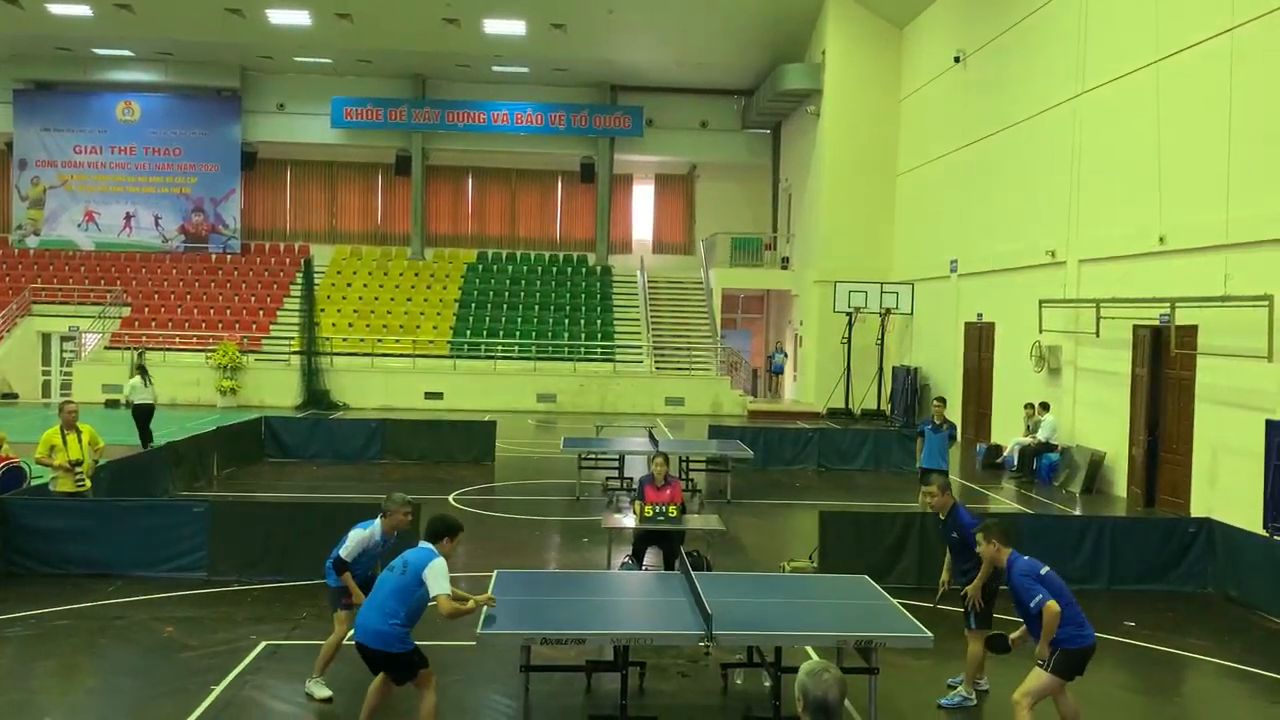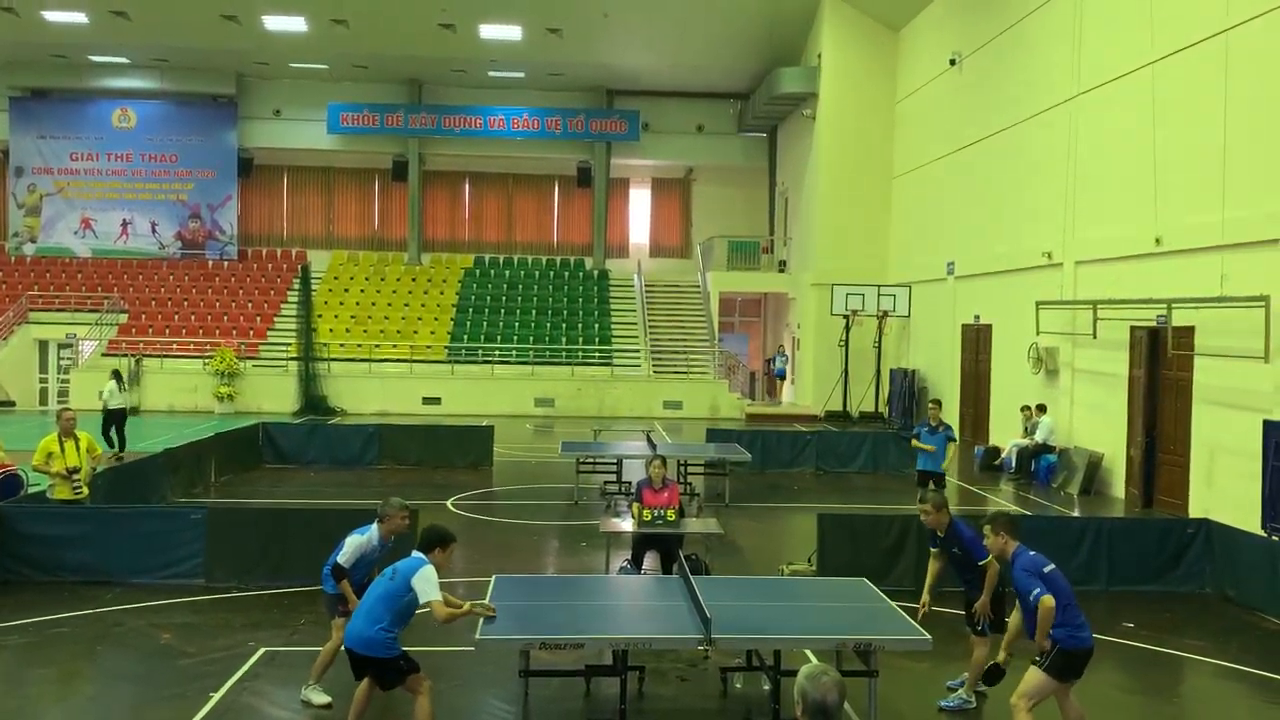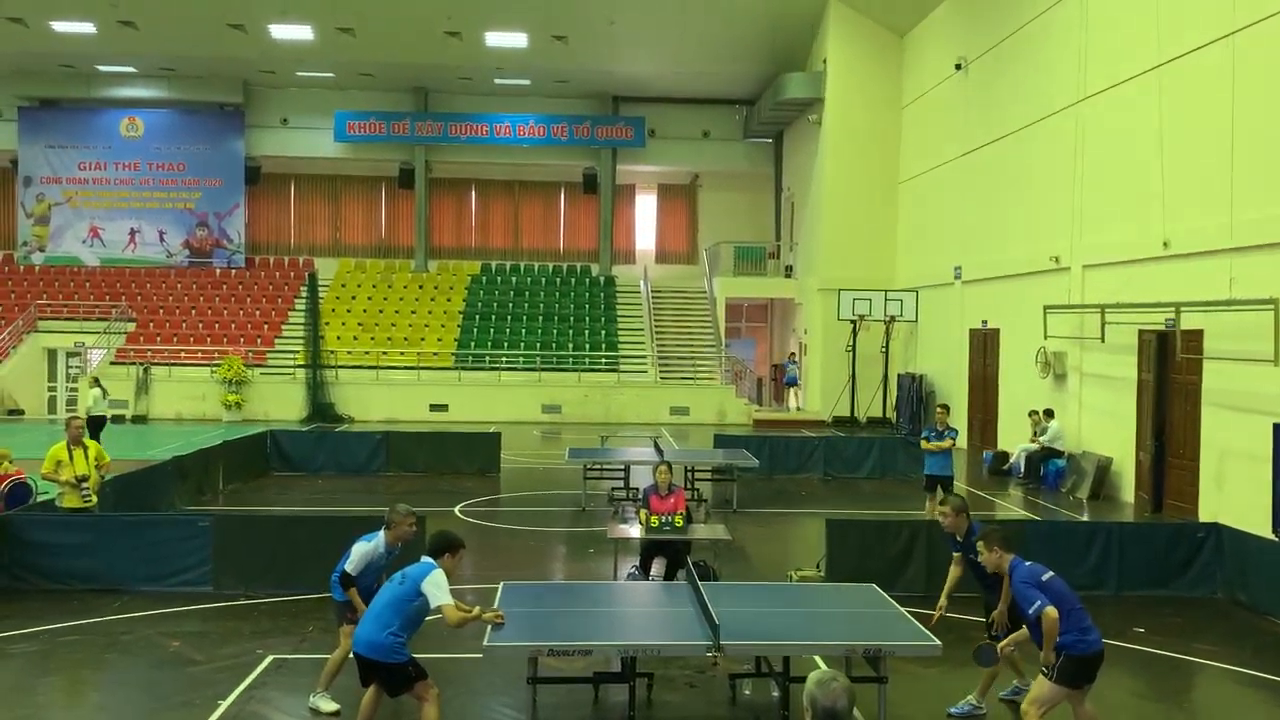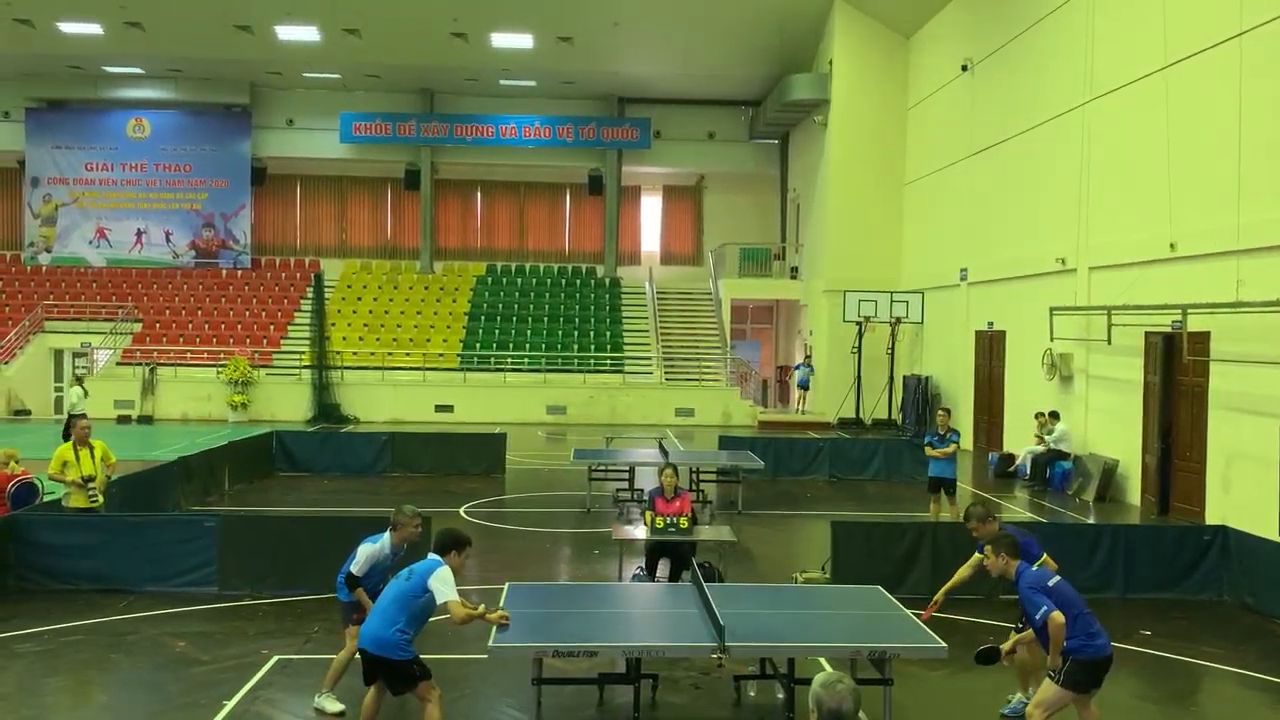
dt=0.5s
person 1, frame 1
left shoulder: (965, 520)
right shoulder: (942, 514)
left wrist: (977, 585)
right wrist: (947, 571)
left hip: (981, 582)
right hip: (967, 579)
left knee: (974, 634)
right knee: (975, 632)
left ankle: (967, 692)
right ankle: (978, 677)
person 1, frame 2
left shoulder: (965, 535)
right shoulder: (935, 530)
left elbow: (993, 567)
right elbow: (936, 558)
left wrist: (985, 599)
right wrist: (926, 592)
left hip: (988, 589)
right hip: (971, 587)
left knee: (981, 639)
right knee: (974, 634)
left ankle: (966, 695)
right ankle: (974, 678)
person 1, frame 3
right shoulder: (955, 535)
right elbow: (957, 564)
left wrist: (1001, 608)
right wrist: (945, 595)
left hip: (1005, 596)
right hip: (991, 593)
right knee: (1001, 642)
left ankle: (977, 701)
right ankle: (1024, 684)
person 1, frame 4
left shoulder: (1018, 540)
right shoulder: (990, 540)
left elbow: (1051, 567)
right elbow: (970, 567)
right wrist: (944, 590)
left ankle: (1023, 696)
right ankle: (1037, 691)
person 2, frame 1
left shoulder: (391, 533)
right shoulder: (363, 533)
right elbow: (339, 565)
left wrist: (377, 579)
right wrist: (356, 593)
left hip: (362, 576)
right hip: (340, 579)
right knee: (342, 630)
right ankle: (314, 680)
person 2, frame 2
left shoulder: (387, 538)
right shoulder: (360, 539)
right elbow: (337, 571)
right wrist: (352, 600)
left hip: (359, 582)
right hip: (337, 585)
right knee: (340, 637)
right ankle: (310, 687)
person 2, frame 3
left shoulder: (395, 544)
right shoulder: (367, 546)
right elbow: (346, 579)
right wrist: (361, 608)
left hip: (368, 590)
right hip: (346, 593)
right knee: (347, 645)
right ankle: (319, 695)
person 2, frame 4
left shoulder: (400, 545)
right shoulder: (373, 547)
right elbow: (351, 580)
right wrist: (369, 607)
left hip: (374, 591)
right hip: (352, 594)
right knee: (354, 646)
right ankle: (323, 695)
person 3, frame 1
left shoulder: (1019, 573)
right shoulder: (1024, 564)
left elbow: (1052, 610)
left wrist: (1043, 645)
right wrist: (1021, 634)
left hip: (1068, 644)
right hip: (1081, 640)
left knee: (1022, 701)
right knee: (1057, 690)
person 3, frame 2
left shoulder: (1022, 567)
right shoulder: (1029, 559)
left elbow: (1048, 604)
right elbow: (1020, 611)
left wrist: (1041, 639)
right wrist: (1004, 649)
left hip: (1063, 645)
right hip: (1079, 642)
right knee: (1062, 694)
person 3, frame 3
left shoulder: (1020, 580)
right shoulder: (1030, 569)
left elbow: (1051, 616)
left wrist: (1047, 652)
right wrist: (1012, 639)
left hip: (1073, 651)
right hip: (1090, 646)
right knee: (1077, 701)
person 3, frame 4
left shoulder: (1026, 585)
right shoulder: (1037, 573)
left elbow: (1057, 621)
left wrist: (1054, 657)
right wrist: (1016, 641)
left hip: (1082, 656)
right hip: (1098, 651)
right knee: (1082, 703)
person 4, frame 1
left shoulder: (412, 555)
right shoulder: (435, 561)
right elbow: (446, 609)
left wrist: (472, 598)
right wrist: (470, 608)
left hip: (363, 631)
right hip: (389, 637)
left knee: (387, 675)
right knee: (428, 685)
person 4, frame 2
left shoulder: (406, 565)
right shoulder: (424, 569)
left elbow: (436, 596)
right elbow: (442, 615)
left wrist: (472, 608)
right wrist: (464, 611)
left hip: (353, 637)
right hip: (377, 642)
left knee: (372, 678)
right knee: (422, 689)
person 4, frame 3
left shoulder: (415, 570)
right shoulder: (433, 573)
left elbow: (447, 602)
right elbow: (453, 619)
left wrist: (482, 616)
right wrist: (474, 616)
left hip: (361, 642)
right hip: (385, 647)
left knee: (378, 686)
right knee: (429, 696)
person 4, frame 4
left shoulder: (421, 567)
right shoulder: (440, 570)
left elbow: (454, 601)
right elbow: (458, 616)
left wrist: (488, 617)
right wrist: (479, 613)
left hip: (367, 639)
right hip: (391, 644)
left knee: (379, 686)
right knee: (431, 697)
